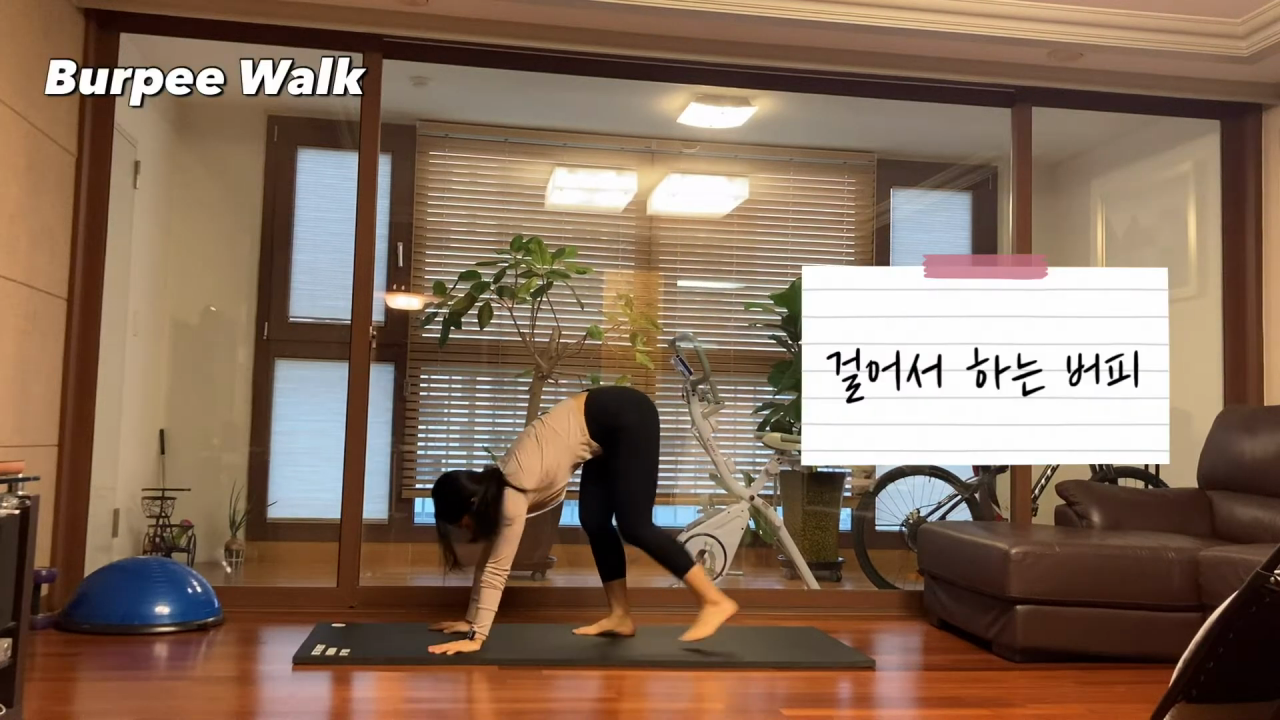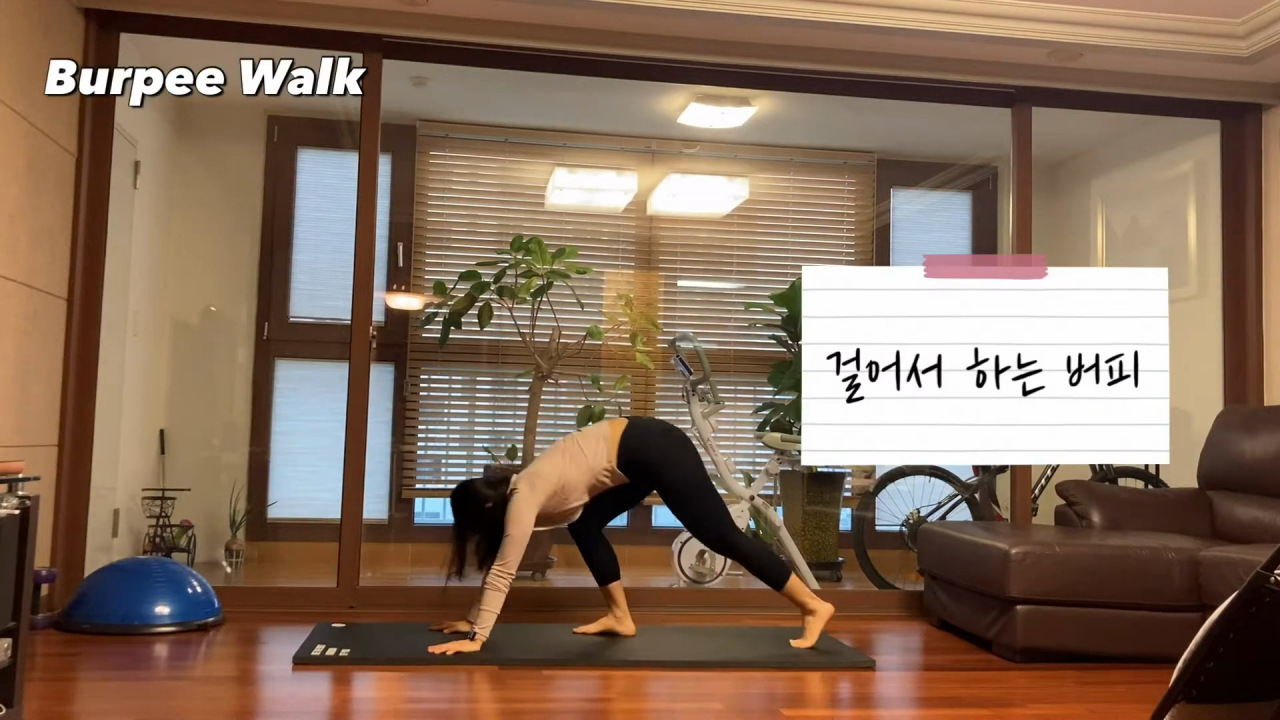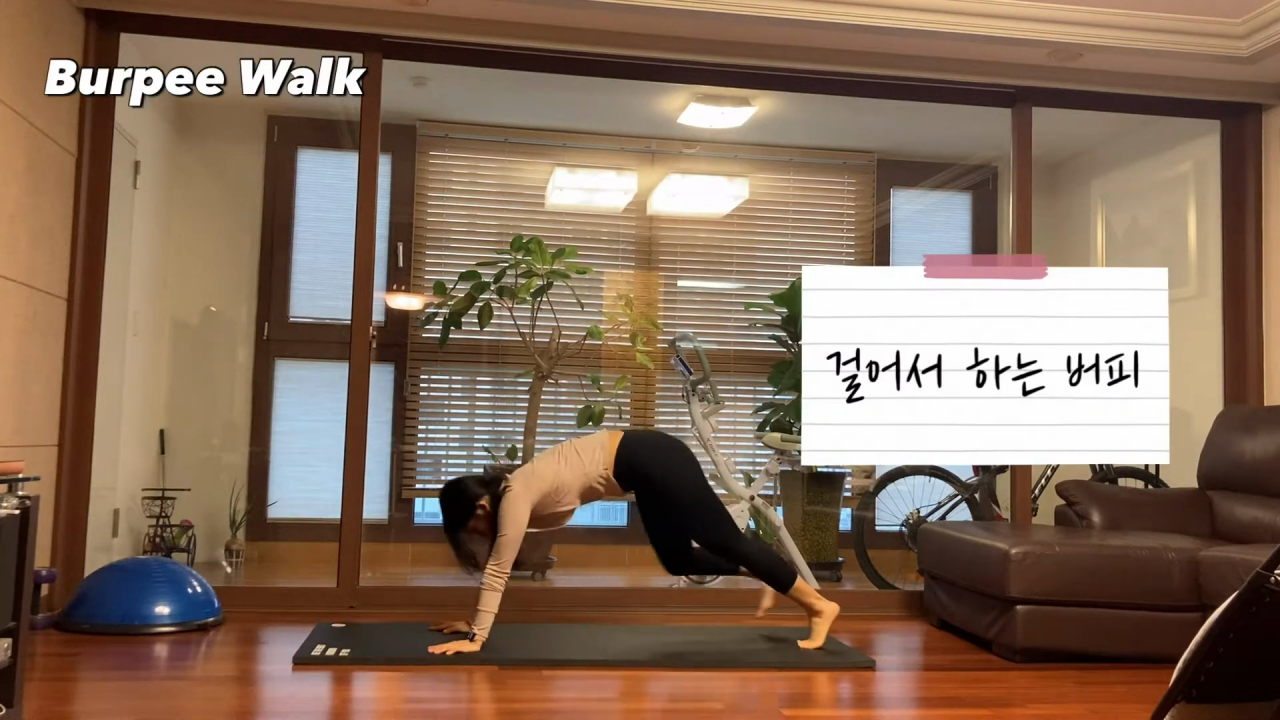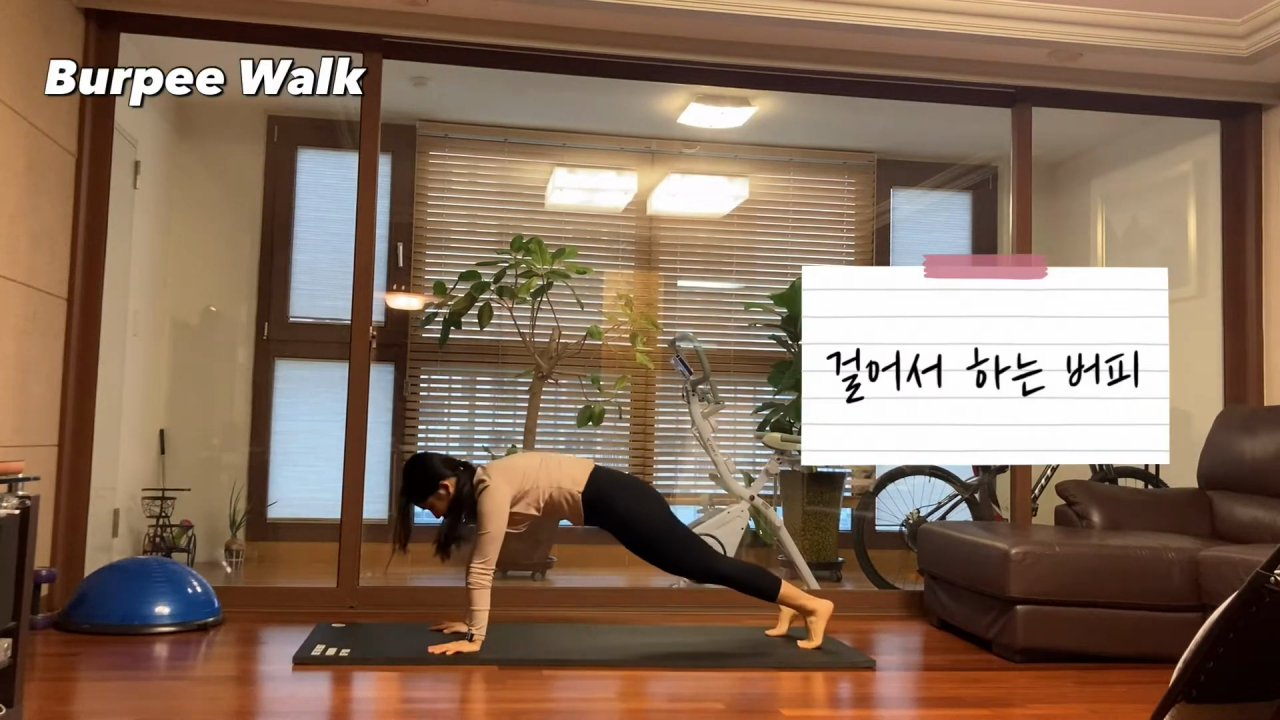
dt=0.4s
person 1, frame 1
left shoulder: (508, 495)
right shoulder: (494, 488)
left elbow: (497, 570)
right elbow: (491, 562)
left wrist: (476, 636)
right wrist: (472, 620)
left hip: (625, 416)
right hip: (606, 419)
left knee: (633, 525)
right knee: (593, 520)
left ankle: (714, 602)
right ankle: (620, 616)
person 1, frame 2
left shoulder: (522, 499)
right shoulder: (511, 495)
left elbow: (503, 572)
right elbow: (500, 567)
left wrist: (476, 637)
right wrist: (474, 621)
left hip: (654, 450)
right hip: (639, 450)
left knee: (723, 537)
right knee: (584, 525)
left ankle: (813, 607)
right ankle: (620, 616)
person 1, frame 3
left shoulder: (514, 499)
right shoulder: (510, 492)
left elbow: (498, 571)
right elbow: (496, 571)
left wrist: (476, 638)
right wrist: (475, 622)
left hip: (652, 462)
right hip: (646, 458)
left knee: (726, 541)
right knee: (677, 558)
left ankle: (819, 606)
right ankle: (766, 579)
person 1, frame 4
left shoulder: (492, 488)
right shoulder: (480, 484)
left elbow: (483, 567)
right elbow: (482, 566)
left wrist: (475, 637)
right wrist: (471, 621)
left hip: (616, 501)
right hip: (611, 498)
left knee: (705, 564)
right knee: (699, 565)
left ankle: (811, 605)
right ankle: (786, 604)
